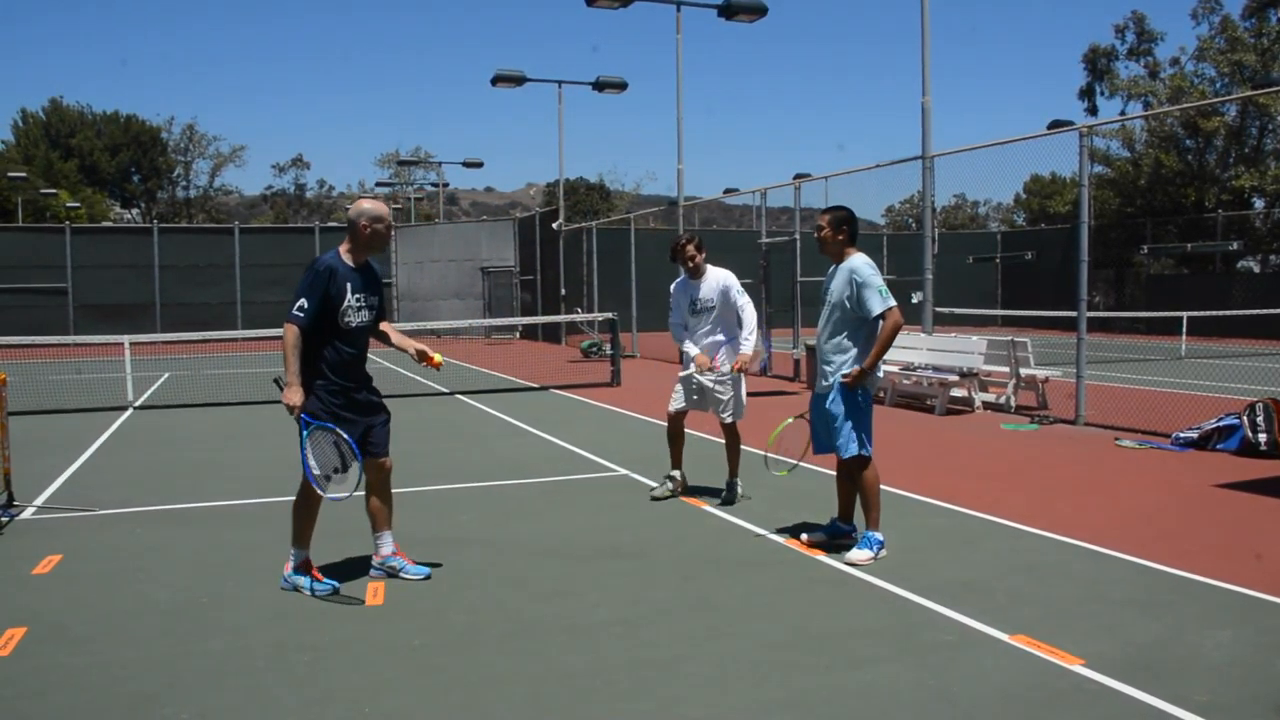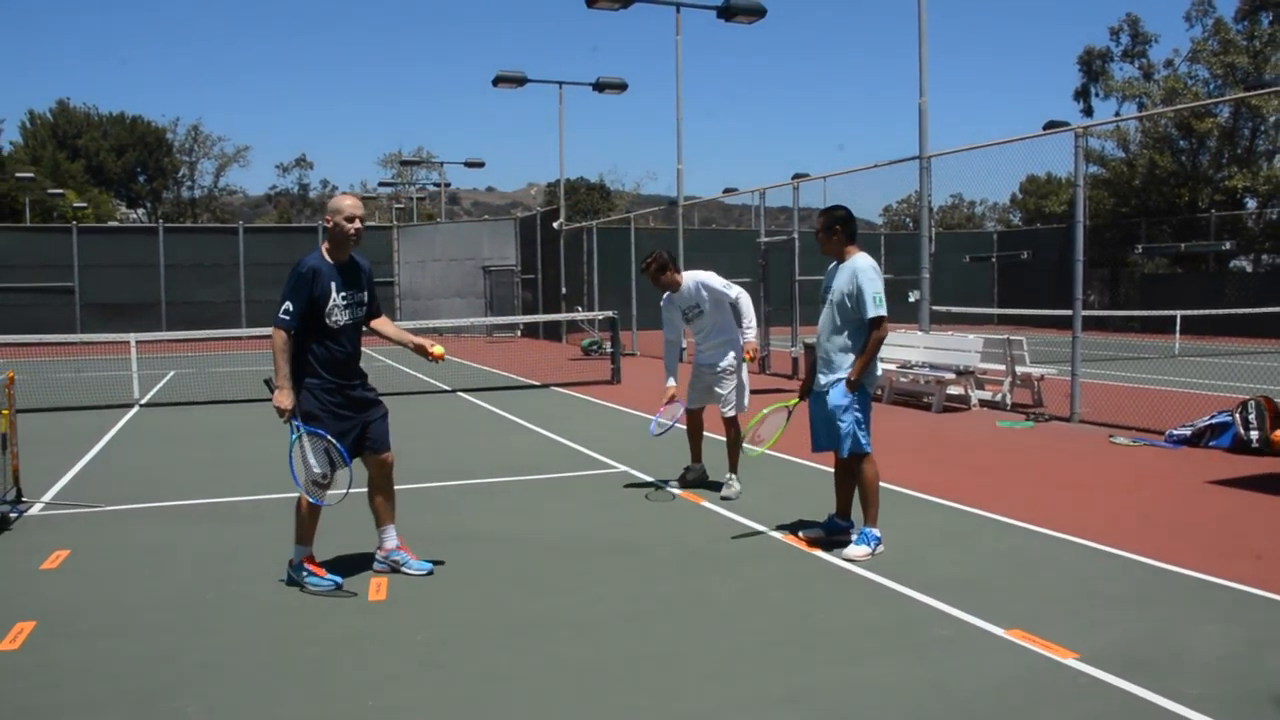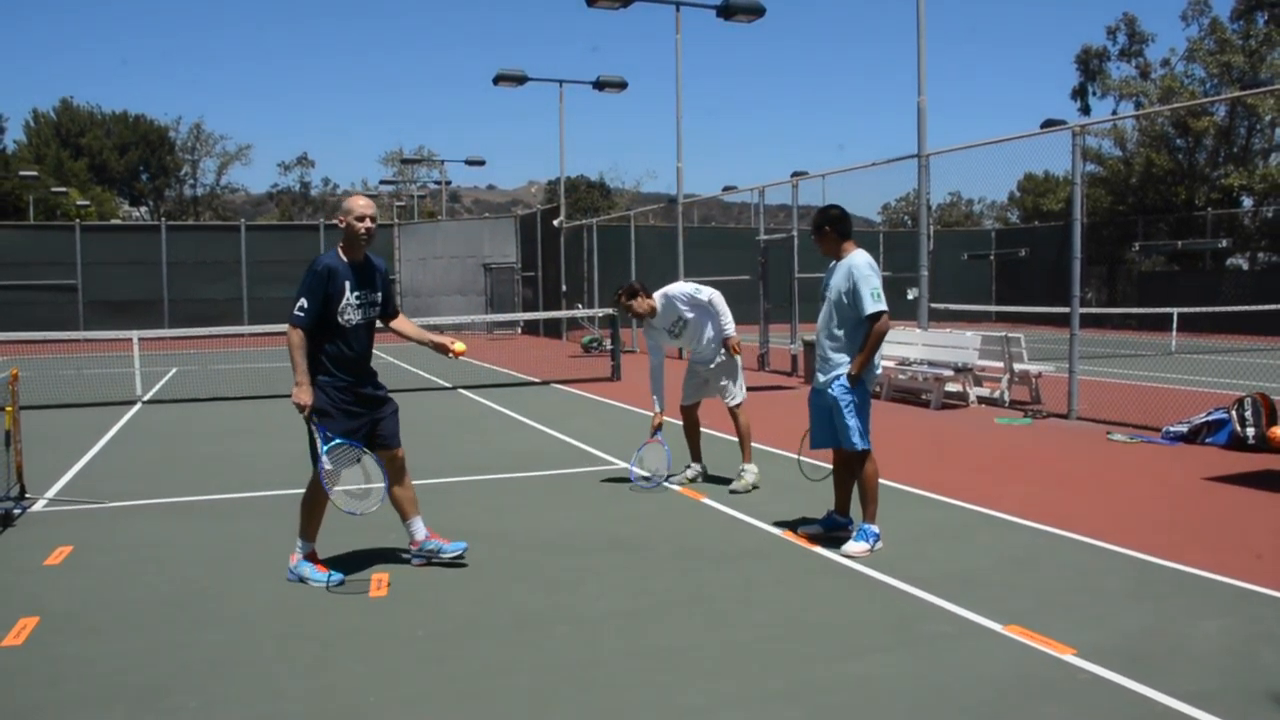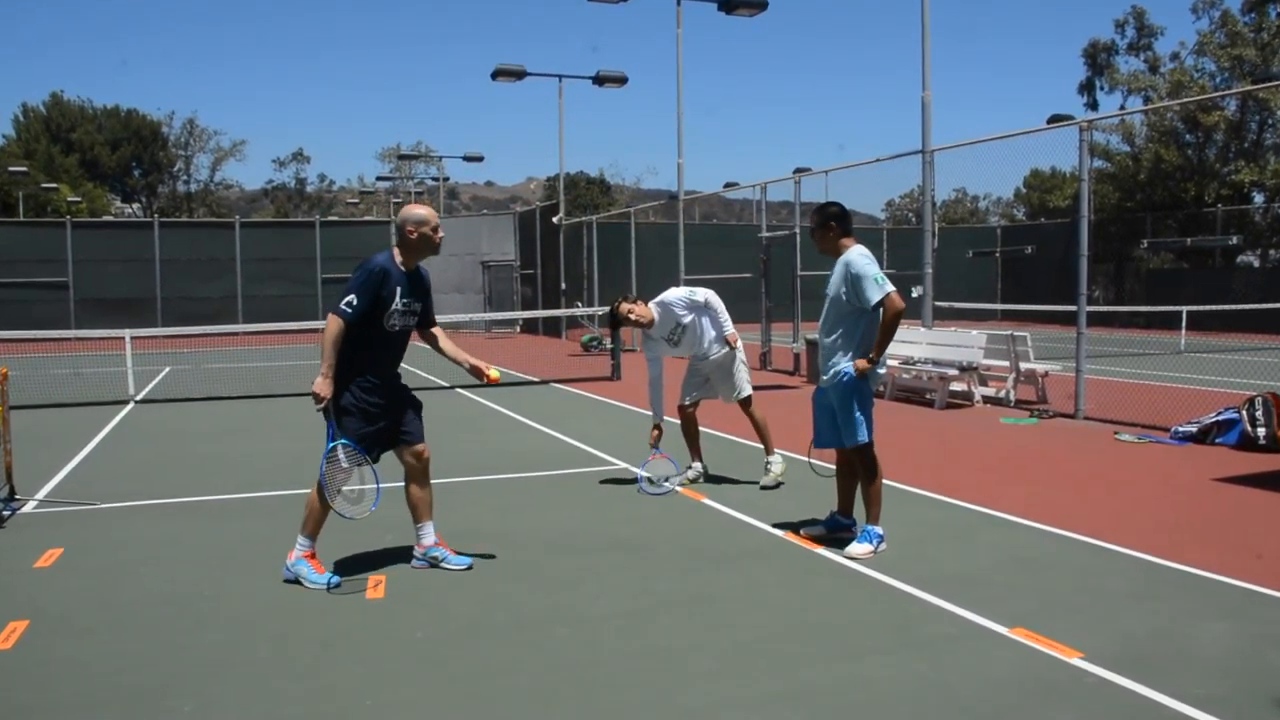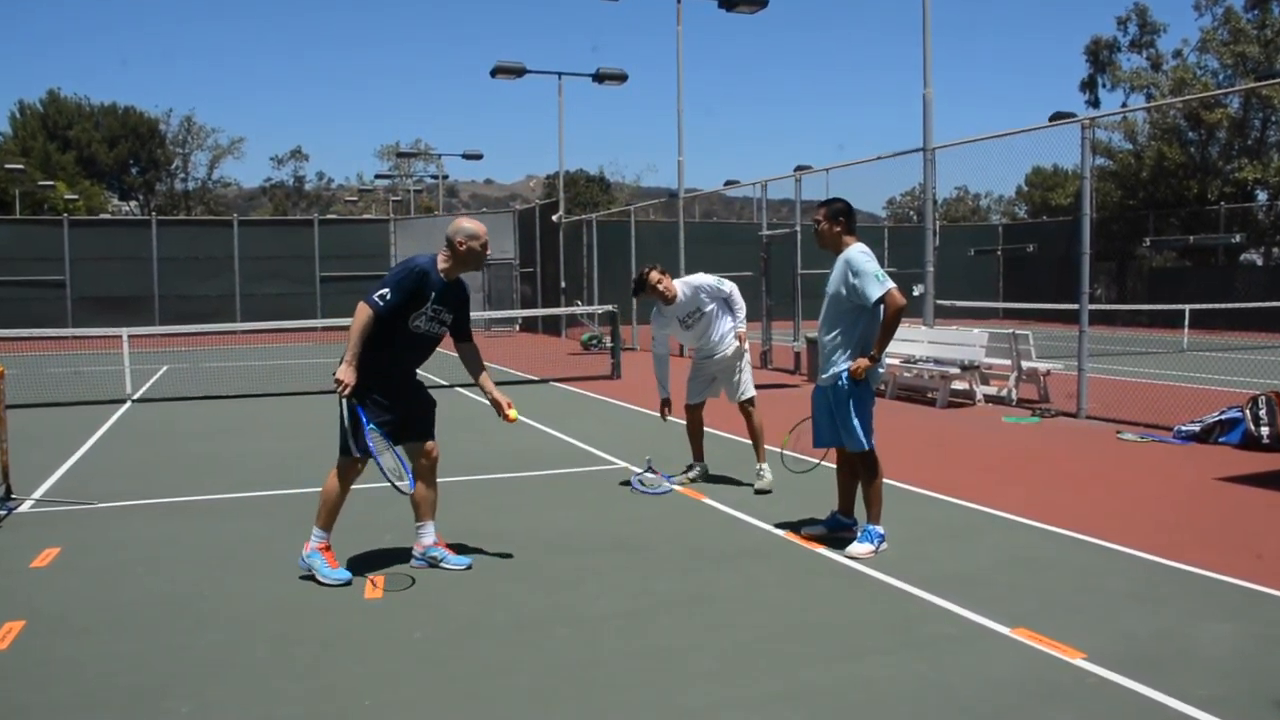
dt=0.3s
person 1, frame 1
left shoulder: (372, 273)
right shoulder: (325, 269)
right elbow: (293, 326)
left wrist: (412, 346)
right wrist: (293, 383)
left hip: (361, 388)
right hip: (322, 393)
left knee: (380, 467)
left ankle: (385, 555)
right ankle: (296, 566)
person 1, frame 2
left shoulder: (362, 268)
right shoulder: (308, 270)
left elbow: (374, 318)
right elbow: (282, 330)
left wrist: (411, 340)
right wrist: (283, 387)
left hip: (356, 385)
right hip: (318, 391)
left knee: (382, 462)
left ankle: (389, 549)
right ankle: (301, 562)
person 1, frame 3
left shoulder: (377, 268)
right shoulder: (324, 269)
left elbow: (391, 317)
right elbow: (297, 327)
left wrist: (432, 340)
right wrist: (302, 383)
left hip: (366, 385)
right hip: (329, 389)
left knee: (395, 459)
left ankle: (421, 540)
right ankle: (302, 558)
person 1, frame 4
left shoulder: (420, 278)
right shoulder: (376, 270)
left elbow: (428, 329)
right elbow: (337, 320)
left wrist: (466, 360)
right wrist: (326, 376)
left hip: (390, 385)
right hip: (355, 388)
left knee: (418, 457)
left ankle: (427, 546)
right ankle: (301, 557)
person 1, frame 5
left shoulder: (459, 291)
right shoulder: (416, 271)
left elbow: (465, 345)
right elbow: (366, 309)
left wrist: (491, 391)
right wrist: (349, 364)
left hip: (404, 381)
right hip: (366, 380)
left knee: (426, 456)
right knee: (352, 463)
left ankle: (426, 545)
right ankle: (316, 549)
person 2, frame 1
left shoulder: (860, 268)
right shoulder: (834, 271)
left elbow: (894, 319)
left wrist: (864, 369)
right wrist: (819, 375)
left hip: (849, 384)
right hip: (827, 382)
left knee: (859, 457)
right knee: (842, 457)
left ankle: (873, 536)
right ankle: (843, 524)
person 2, frame 2
left shoulder: (862, 269)
right shoulder: (834, 269)
left elbow: (879, 329)
left wrist: (854, 375)
right wrist: (810, 372)
left hip: (846, 382)
right hip: (826, 380)
left knee: (858, 454)
right knee: (840, 454)
left ankle: (871, 532)
right ankle: (841, 521)
person 2, frame 3
left shoulder: (859, 266)
right shoulder: (835, 267)
left elbow: (881, 322)
left wrist: (855, 370)
left hip: (847, 379)
right hip: (826, 376)
left knee: (858, 450)
right knee: (839, 450)
left ankle: (870, 529)
right ankle: (840, 518)
person 2, frame 4
left shoulder: (857, 260)
right shoulder: (841, 263)
left elbow: (895, 305)
left wrist: (872, 357)
left hip: (851, 374)
right hip: (832, 374)
left knee: (861, 449)
right knee: (843, 450)
left ankle: (873, 530)
right ankle: (843, 518)
person 2, frame 5
left shoulder: (856, 258)
right shoulder: (840, 261)
left elbow: (896, 302)
left wrist: (873, 356)
left hip: (851, 375)
right hip: (831, 374)
left knee: (861, 450)
right knee: (843, 450)
left ankle: (874, 530)
right ankle: (844, 518)
person 3, frame 1
left shoulder: (723, 279)
right shoulder: (678, 288)
left elbow: (748, 312)
right elbow: (676, 328)
left wrist: (746, 348)
right wrist: (694, 354)
left hip: (725, 364)
right hip: (694, 363)
left knee: (728, 422)
right knee: (674, 415)
left ankle: (733, 482)
right ankle: (676, 476)
person 3, frame 2
left shoulder: (703, 280)
right shoulder: (668, 303)
left elbow: (741, 297)
right elbow: (671, 343)
left wrist: (749, 337)
right wrist: (670, 382)
left hip: (728, 358)
right hip: (702, 362)
left knee: (730, 417)
right knee: (692, 413)
left ankle: (732, 477)
right ankle: (696, 468)
person 3, frame 3
left shoulder: (673, 293)
right shoulder: (650, 330)
left elbow: (714, 296)
right elbow: (656, 368)
left wrist: (730, 332)
right wrist: (658, 410)
left hip: (723, 351)
right hip: (698, 360)
left knee: (735, 407)
right knee: (687, 409)
left ankle: (748, 468)
right ankle: (697, 466)
person 3, frame 4
left shoulder: (669, 300)
right shoulder: (650, 342)
left elbow: (709, 296)
right elbow: (655, 379)
left wrist: (728, 330)
right wrist: (657, 421)
left hip: (725, 350)
right hip: (699, 361)
left knee: (746, 404)
right knee: (685, 410)
left ankle: (773, 459)
right ankle: (697, 466)
person 3, frame 5
left shoulder: (699, 283)
right shoulder: (659, 319)
left elbow: (731, 290)
right elbow: (660, 355)
left wrist: (739, 326)
right wrist: (664, 394)
left hip: (730, 349)
right hip: (703, 358)
left knee: (746, 405)
right knee: (692, 409)
left ankle: (762, 468)
right ankle: (698, 466)
